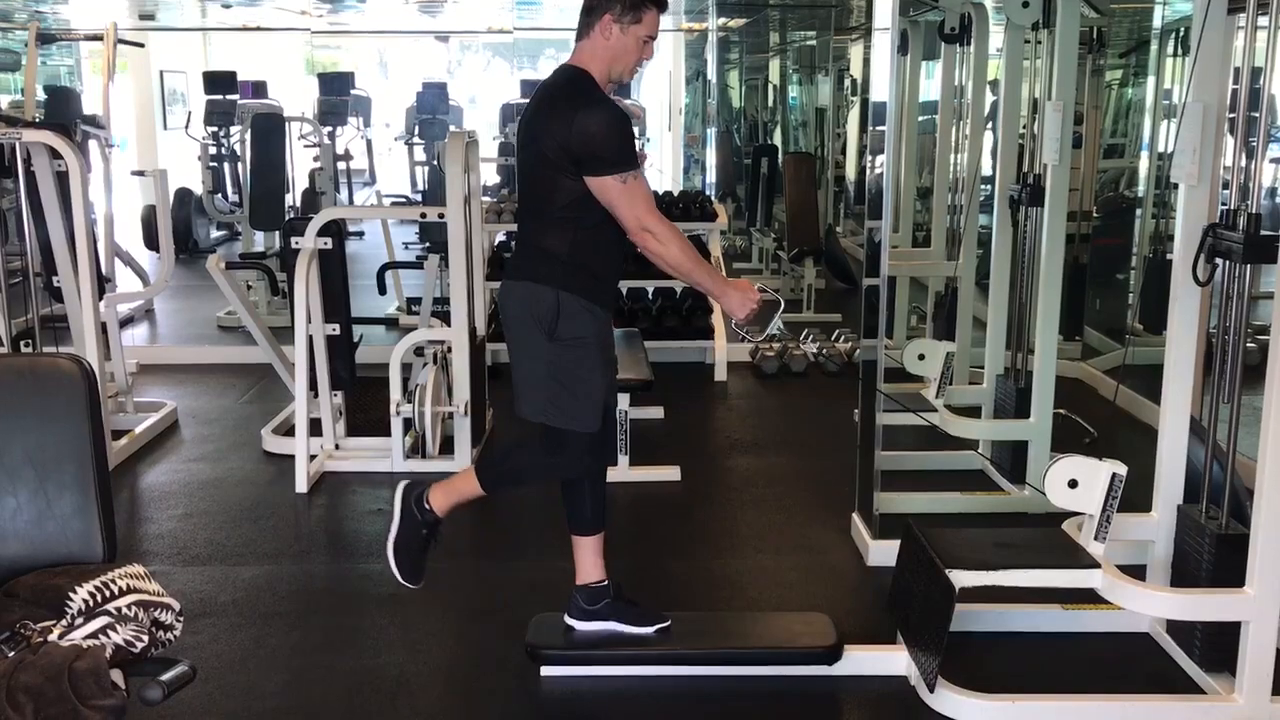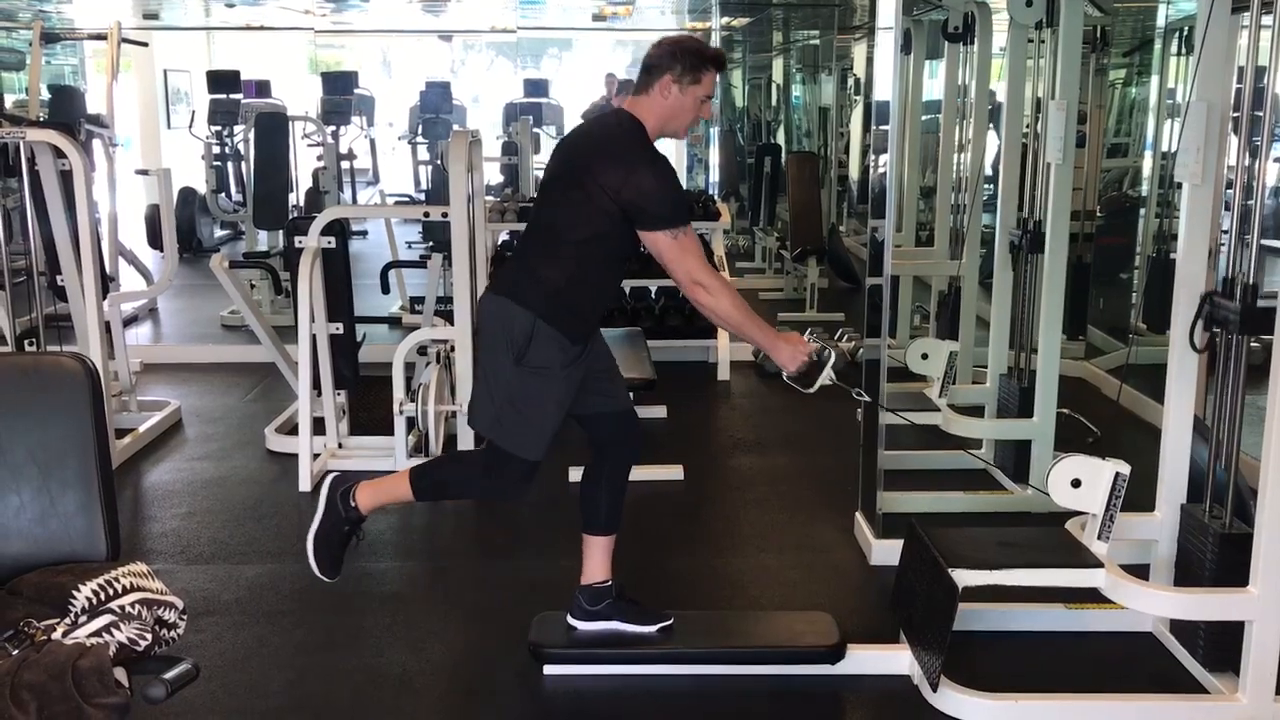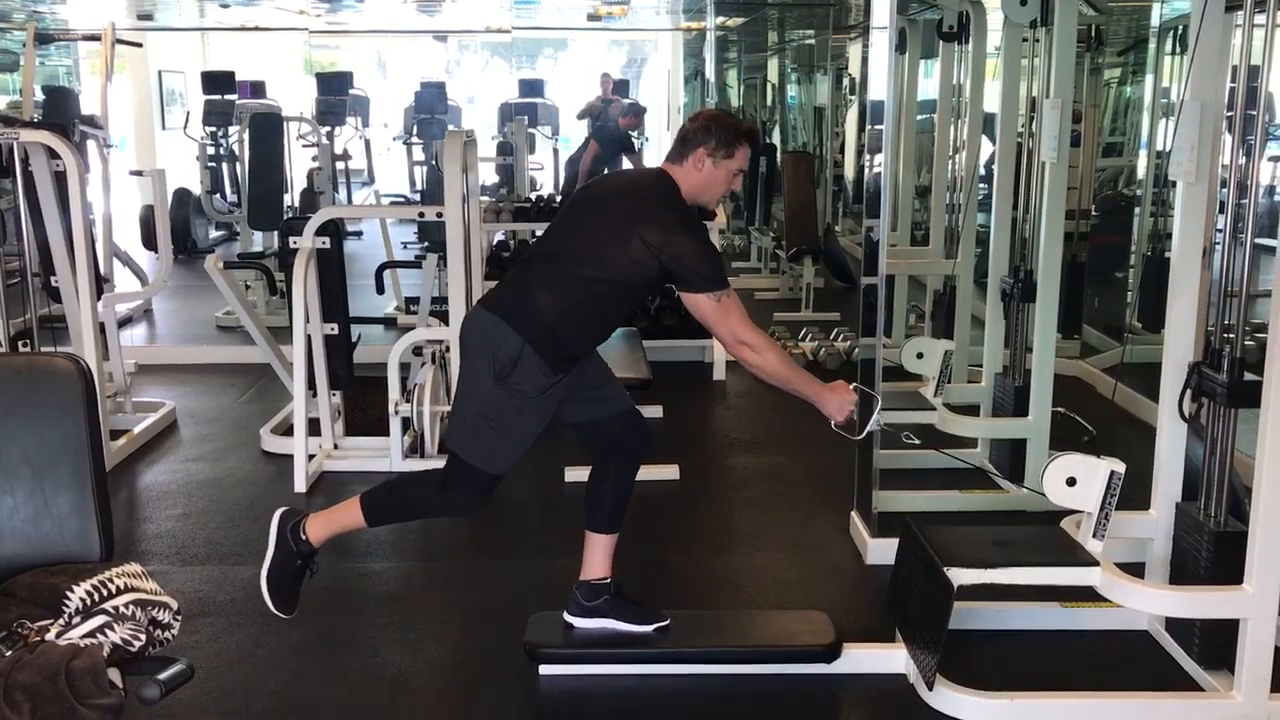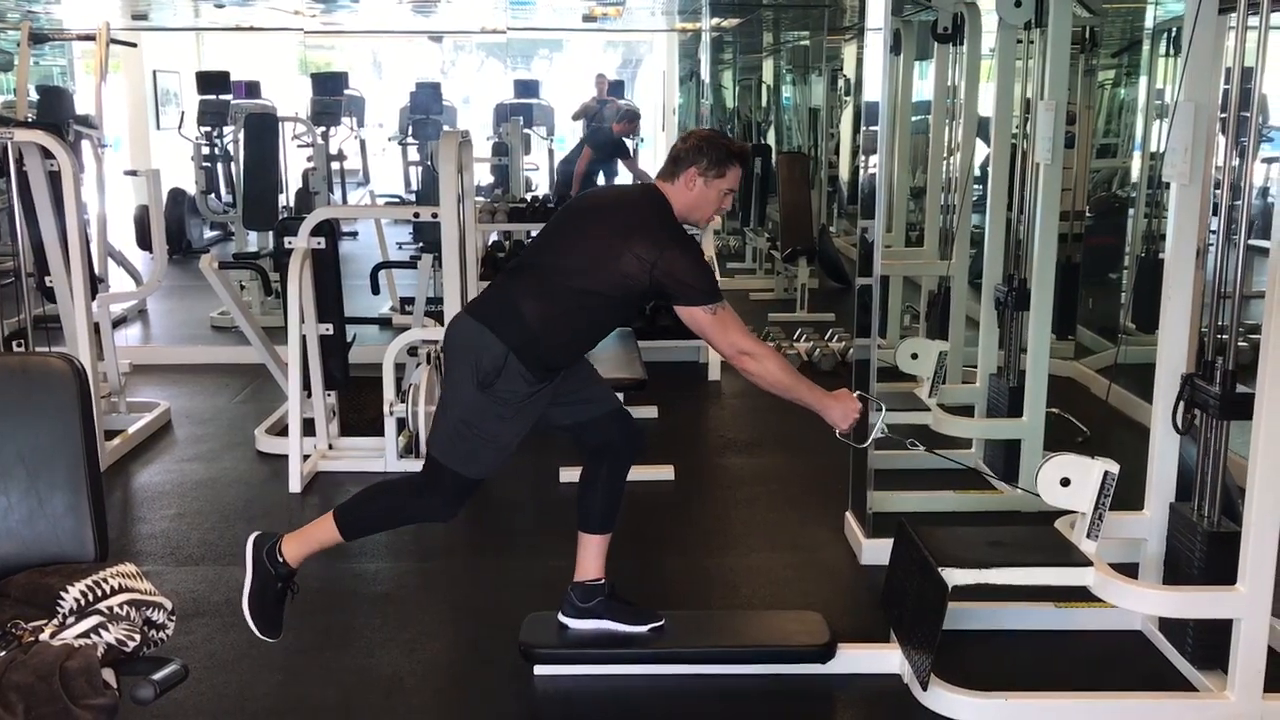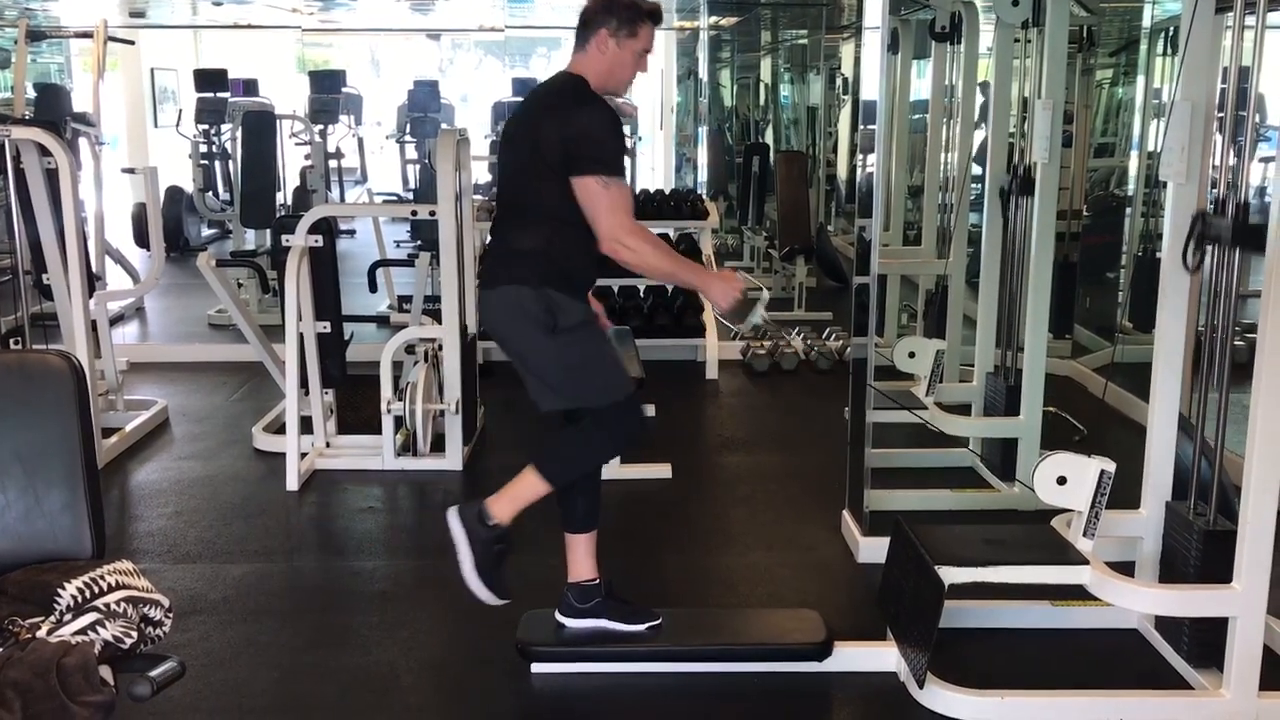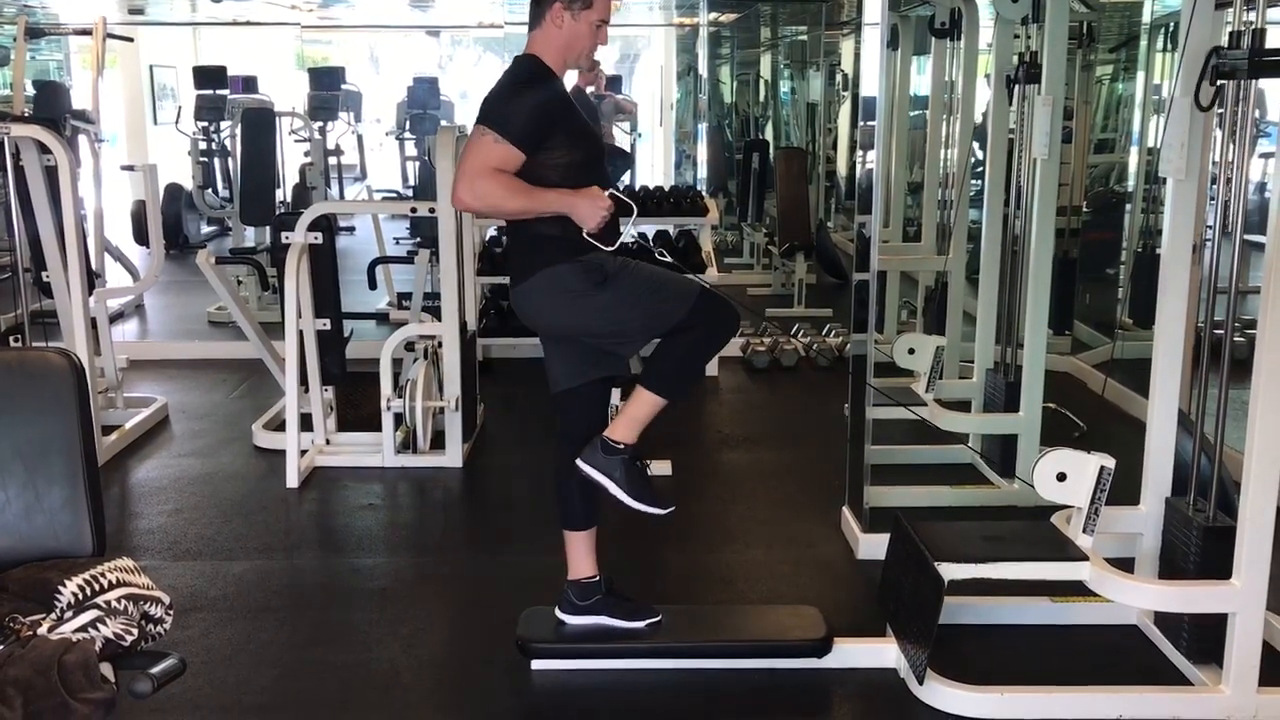
dt=0.7s
person 1, frame 1
left shoulder: (562, 96)
right shoulder: (589, 113)
right elbow: (644, 227)
right wrist: (723, 290)
left hip: (564, 294)
right hip: (554, 299)
left knee: (588, 441)
right knee: (565, 444)
left ankle: (592, 596)
right ankle: (427, 504)
person 1, frame 2
left shoulder: (602, 135)
right shoulder: (641, 167)
right elbow: (697, 282)
right wrist: (774, 344)
left hip: (557, 319)
right hip: (532, 324)
left knee: (618, 435)
right knee: (508, 468)
left ankle: (595, 595)
right ankle: (354, 500)
person 1, frame 3
left shoulder: (628, 188)
right shoulder: (677, 232)
right elbow: (743, 342)
right wrist: (824, 396)
left hip: (544, 342)
right hip: (515, 348)
left knee: (625, 439)
right knee: (465, 487)
left ankle: (593, 594)
right ankle: (303, 534)
person 1, frame 4
left shoulder: (617, 204)
right shoulder: (667, 247)
right elbow: (744, 352)
right wrist: (826, 404)
left hip: (531, 349)
right hip: (499, 356)
left knee: (615, 438)
right knee: (443, 489)
left ankle: (587, 596)
right ankle: (281, 556)
person 1, frame 5
left shoulder: (548, 104)
right shoulder: (590, 116)
right elbow: (618, 239)
left wrist: (580, 299)
right wrist: (702, 281)
left hip: (531, 291)
right hip: (533, 297)
left knee: (584, 433)
right knee: (617, 421)
left ankle: (583, 594)
right ankle: (487, 517)
person 1, frame 6
left shoulder: (542, 90)
right shoulder: (528, 92)
right elbow: (471, 188)
left wrist: (588, 201)
right wrist: (571, 201)
left hip: (560, 282)
right hip: (567, 279)
left knee: (580, 434)
right knee: (714, 315)
left ankle: (584, 591)
right ankle: (617, 447)
